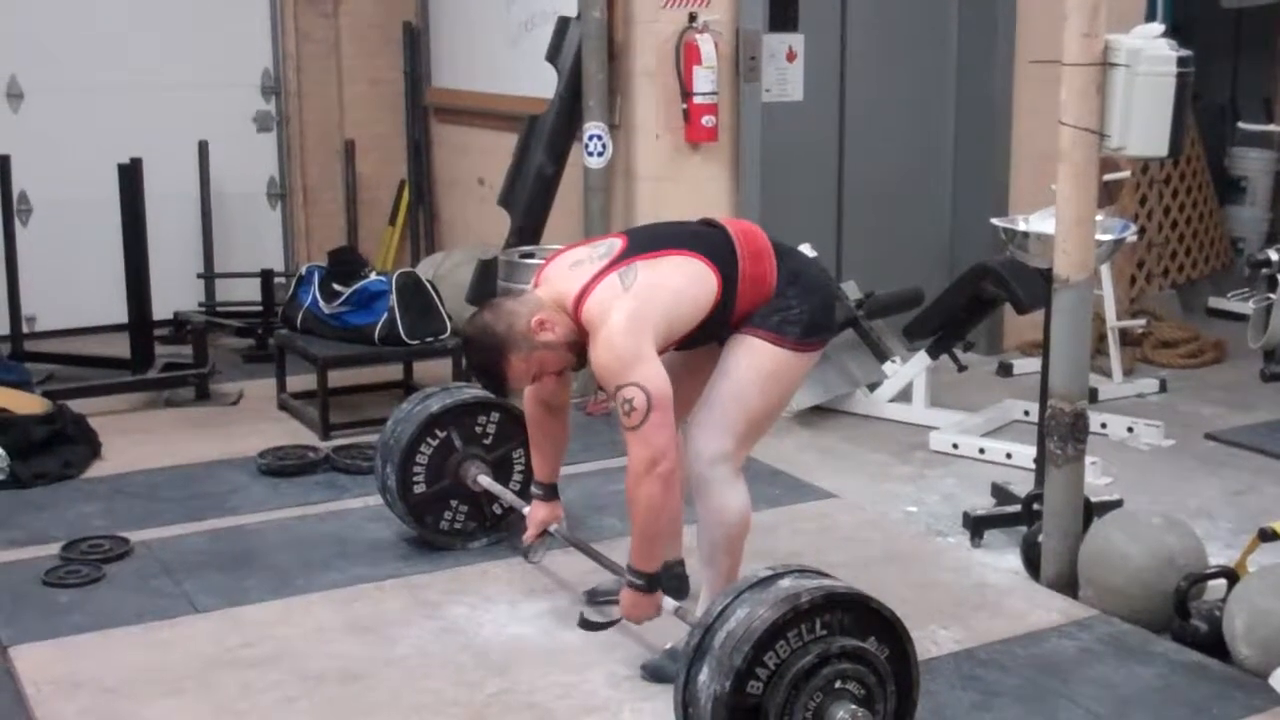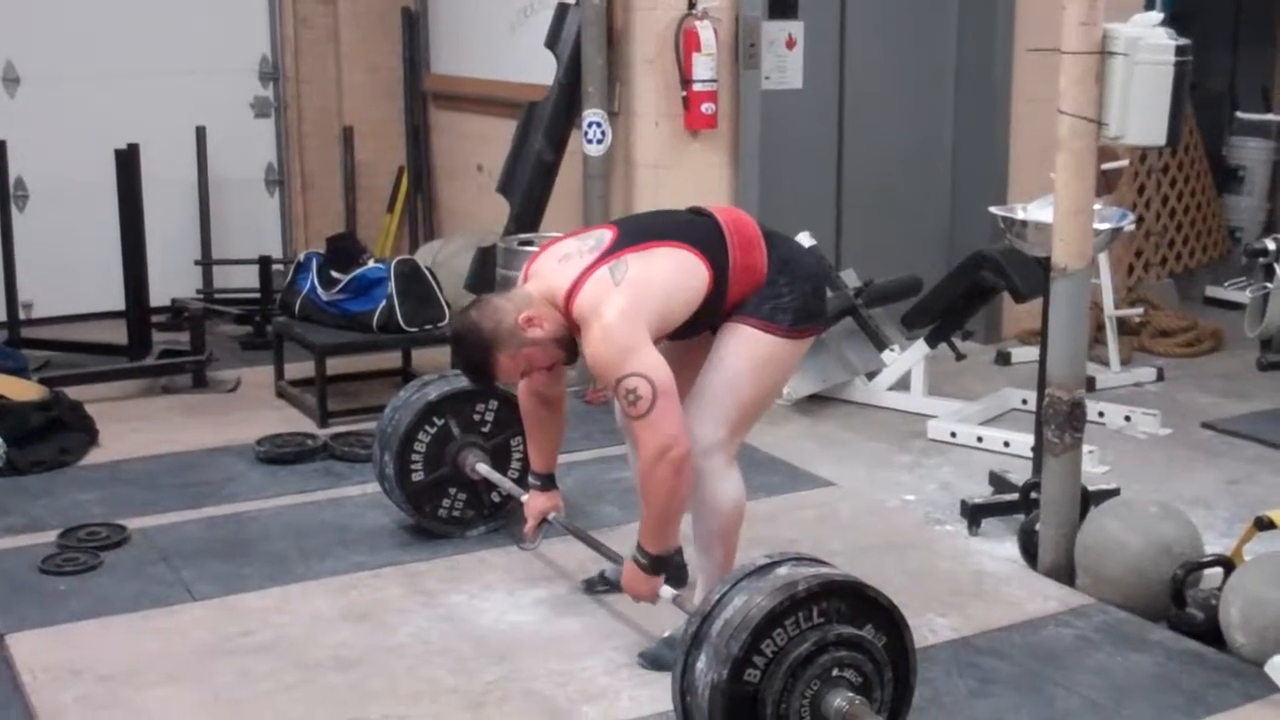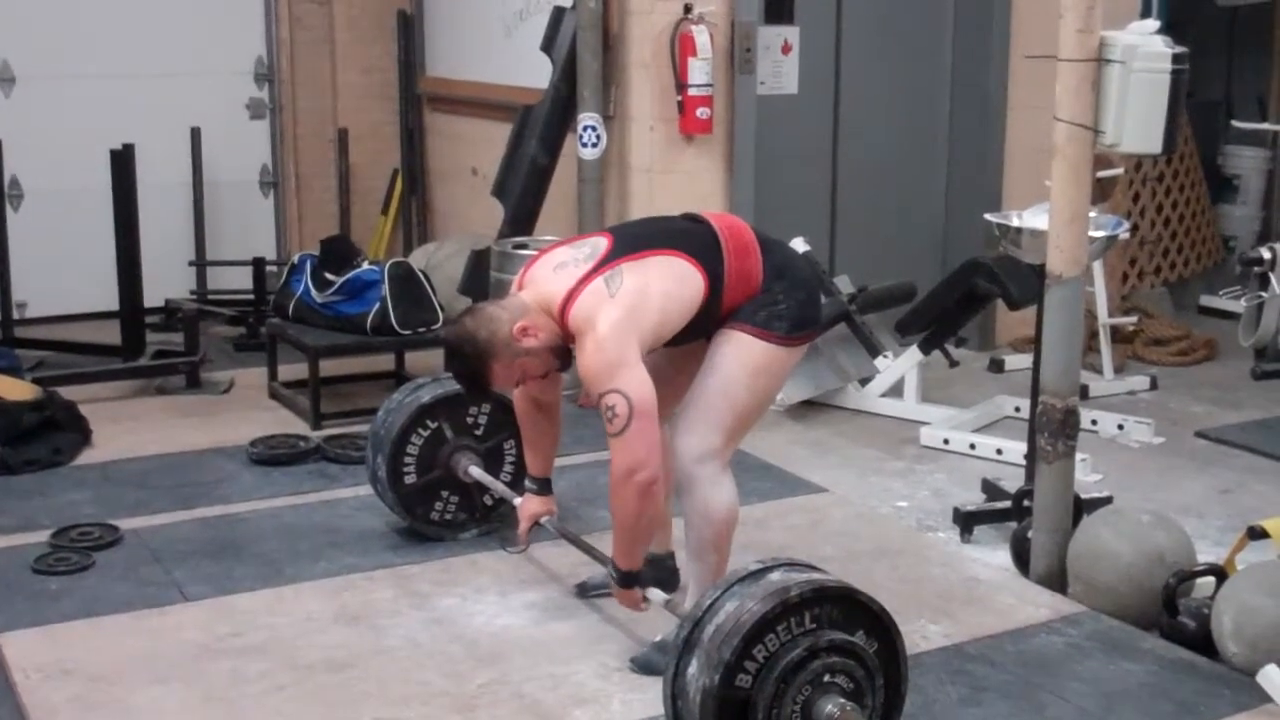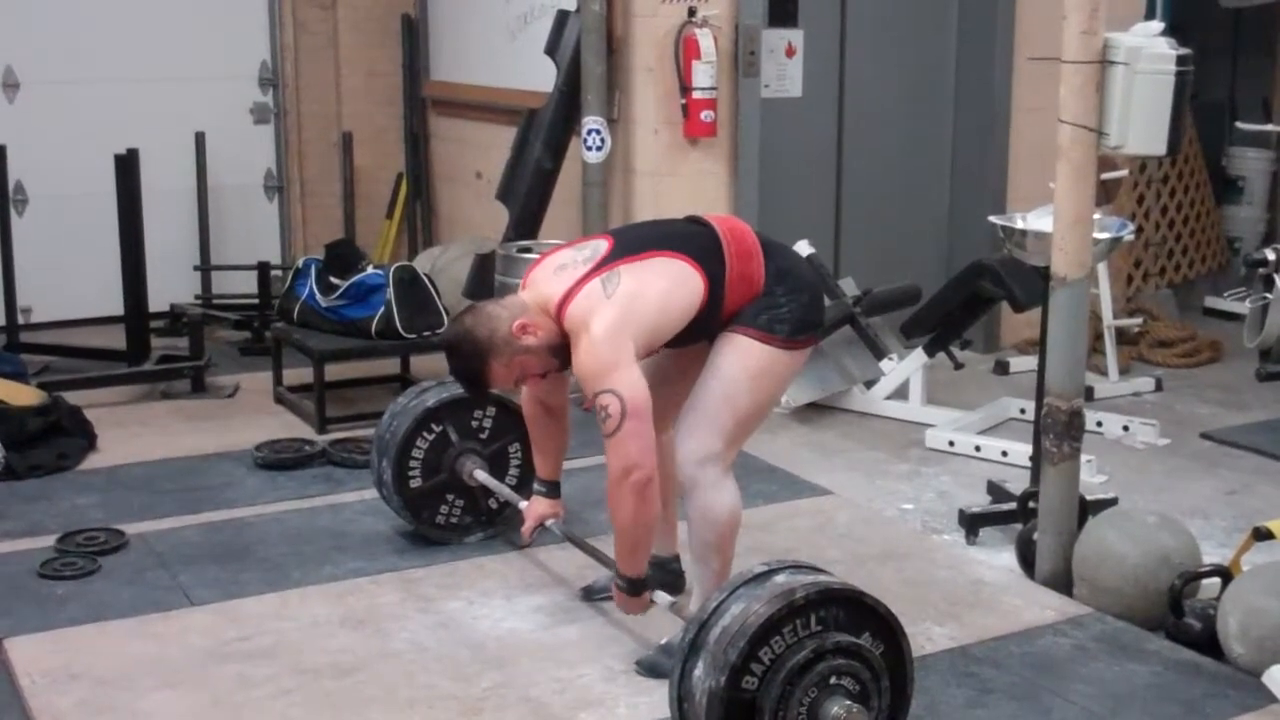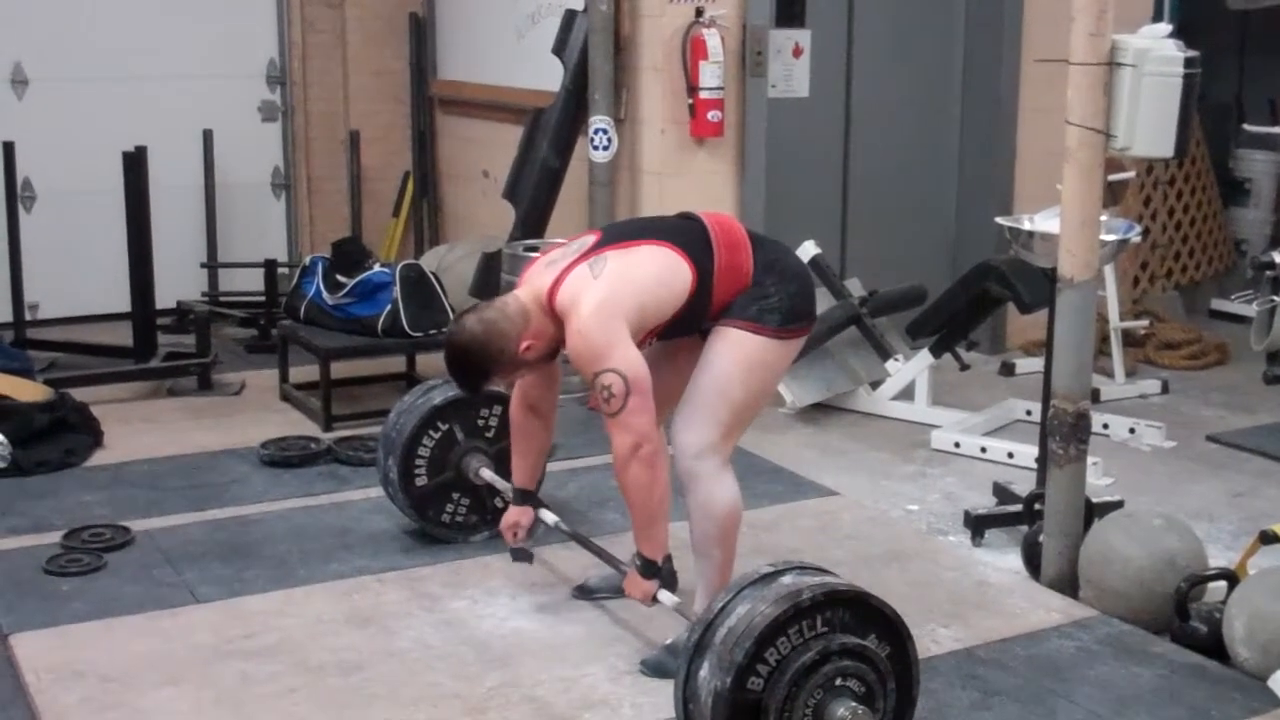
dt=1s
person 1, frame 1
left shoulder: (615, 332)
right shoulder: (544, 294)
left elbow: (655, 465)
right elbow: (545, 403)
left wrist: (640, 583)
right wrist: (544, 494)
left hip: (789, 299)
right hip: (732, 287)
left knee: (709, 456)
right knee: (649, 424)
right ankle: (667, 569)
person 1, frame 2
left shoulder: (608, 325)
right shoulder: (532, 286)
left elbow: (670, 449)
right elbow: (540, 393)
left wrist: (648, 562)
right wrist: (541, 483)
left hip: (779, 287)
right hip: (722, 274)
left knee: (704, 444)
right knee: (639, 415)
right ankle: (668, 556)
person 1, frame 3
left shoulder: (601, 336)
right shoulder: (527, 293)
left elbow: (639, 472)
right elbow: (536, 401)
left wrist: (624, 576)
right wrist: (537, 486)
left hip: (775, 294)
right hip: (718, 275)
left knee: (696, 453)
right knee: (640, 425)
right ankle: (656, 562)
person 1, frame 4
left shoulder: (597, 337)
right shoulder: (533, 295)
left elbow: (634, 472)
right elbow: (545, 402)
left wrist: (629, 581)
right wrist: (546, 489)
left hip: (777, 297)
right hip: (720, 282)
left knee: (700, 458)
right knee: (639, 423)
right ankle: (663, 566)
person 1, frame 5
left shoulder: (589, 322)
right shoulder: (528, 298)
left elbow: (638, 447)
right elbow: (532, 405)
left wrist: (648, 564)
right wrist: (522, 498)
left hip: (768, 290)
right hip: (711, 285)
left knee: (697, 451)
right knee: (633, 419)
right ankle: (653, 568)
